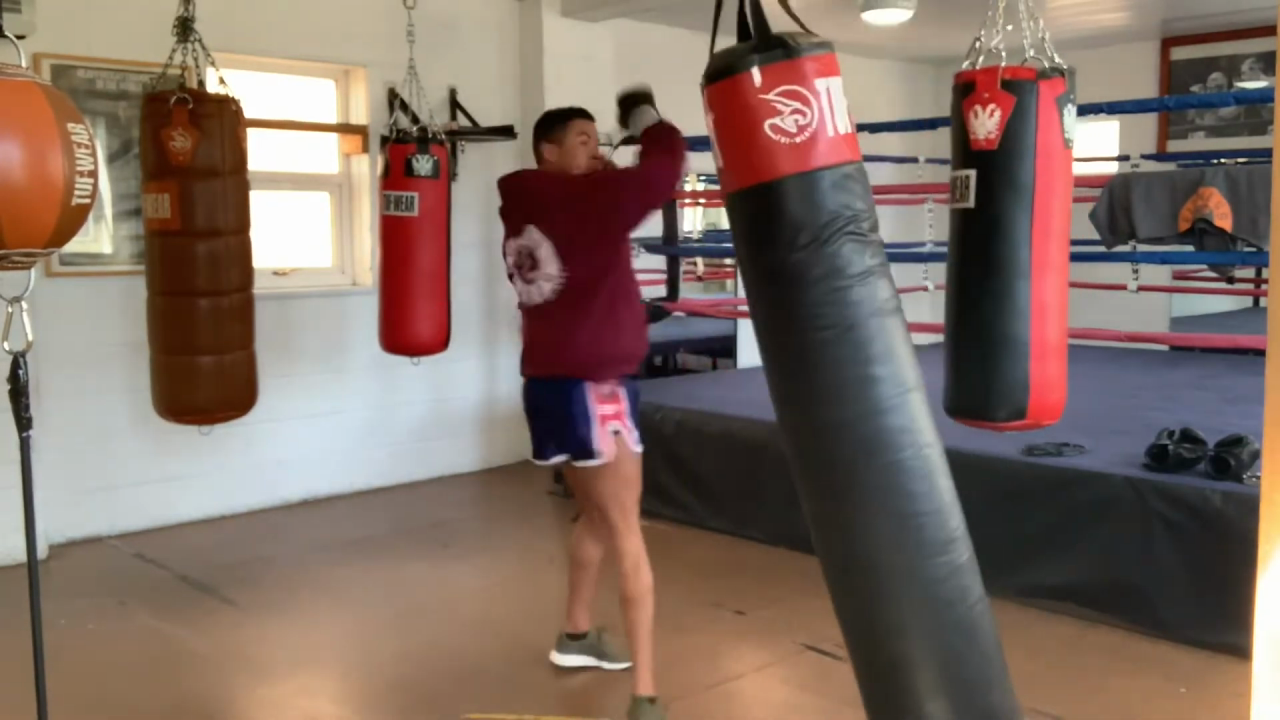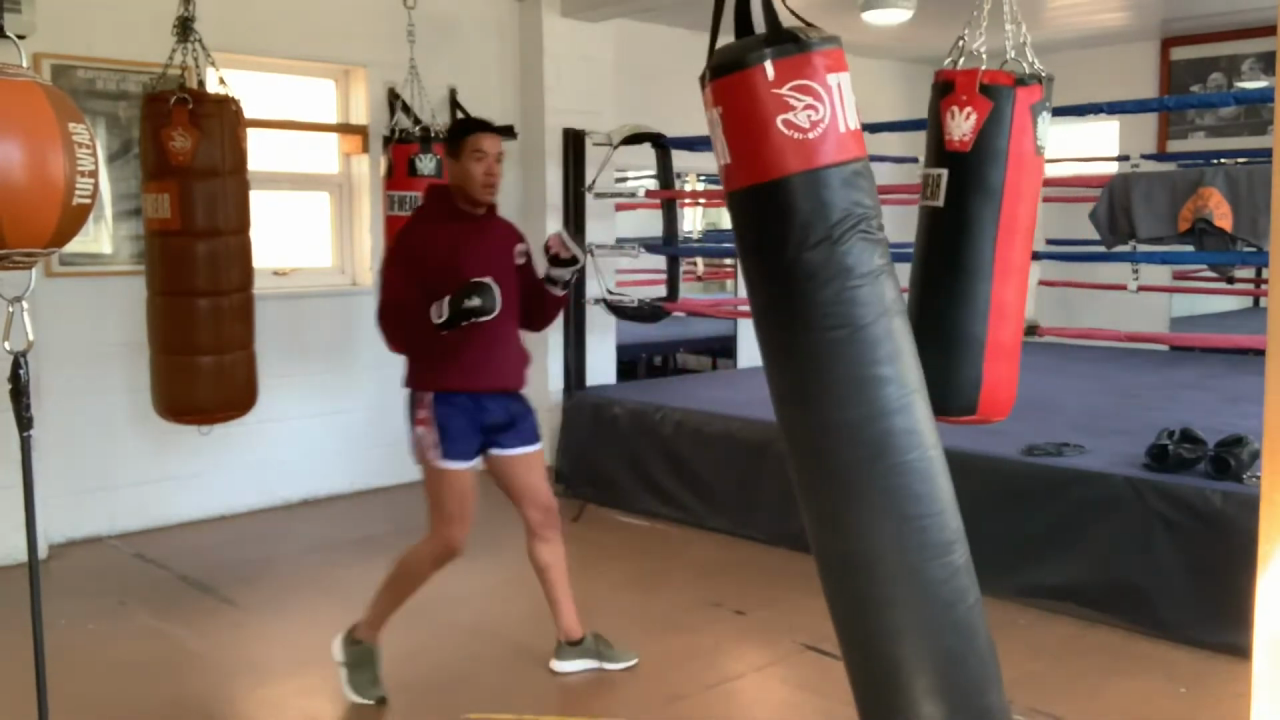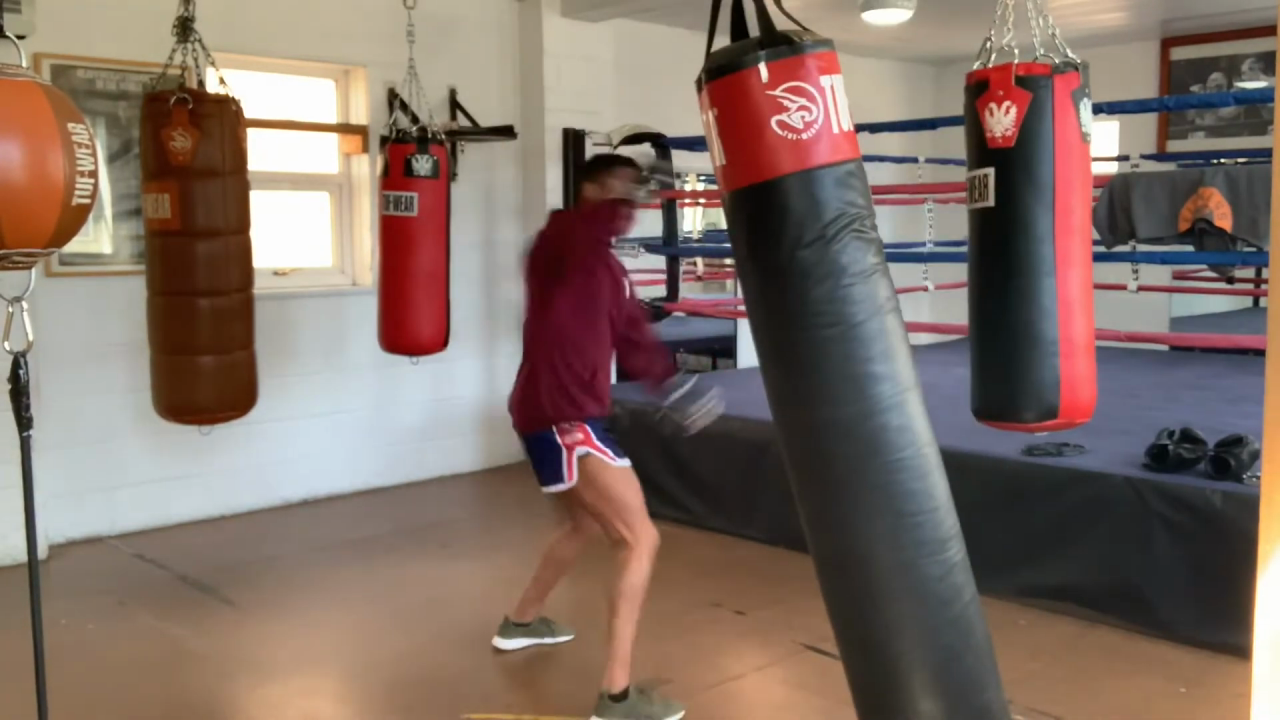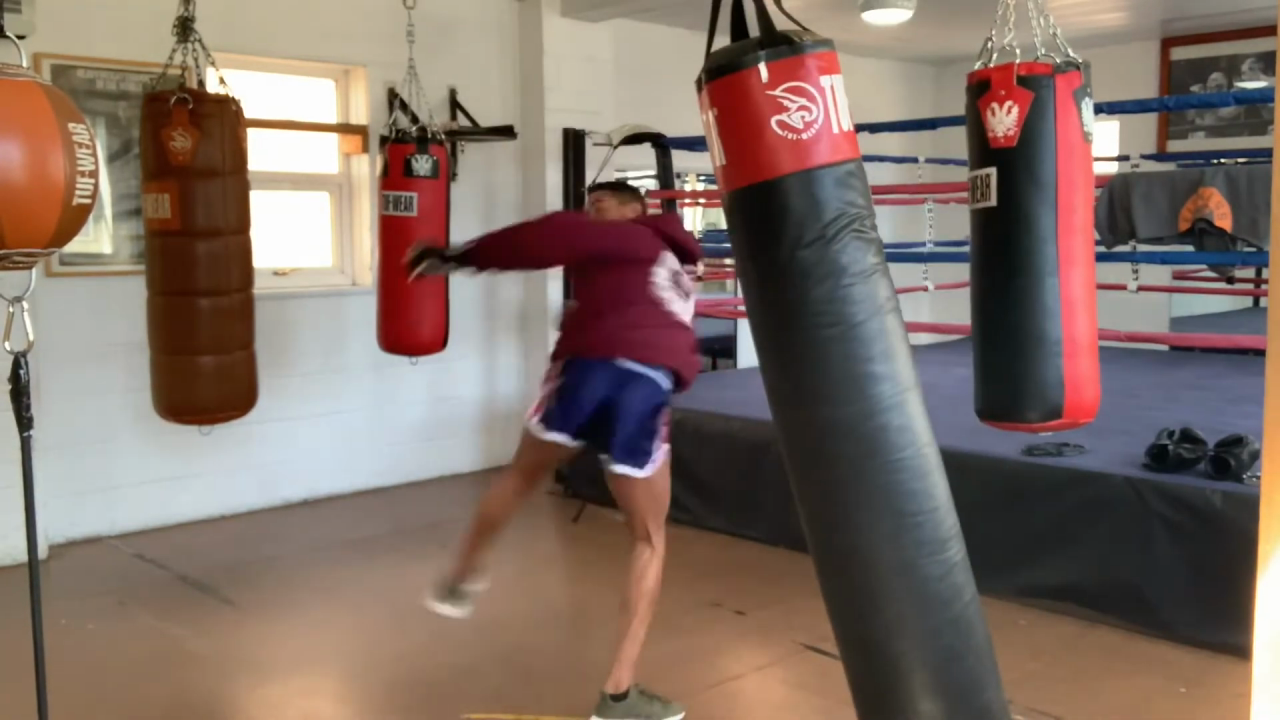
dt=0.4s
person 1, frame 1
left shoulder: (523, 223)
right shoulder: (572, 203)
right elbow: (668, 162)
left wrist: (625, 187)
right wrist: (644, 117)
left hip: (552, 385)
right hip: (590, 386)
left knee: (601, 513)
right knee: (625, 533)
left ankle: (575, 634)
person 1, frame 2
left shoulder: (506, 236)
right shoulder: (422, 236)
left elbow: (534, 317)
right elbow: (397, 324)
left wrist: (559, 277)
right wrist: (450, 309)
left hip: (499, 396)
right hip: (447, 399)
left knee: (543, 514)
right knee: (449, 539)
left ankle: (573, 638)
right ankle: (363, 637)
person 1, frame 3
left shoulder: (610, 270)
right shoulder: (559, 246)
left elbow: (635, 339)
right elbow: (588, 224)
left wrist: (679, 388)
left hip: (546, 419)
right hip: (562, 423)
left knee: (586, 524)
right knee: (640, 540)
left ankle: (521, 620)
person 1, frame 4
left shoulder: (634, 238)
right shoulder: (680, 277)
left elbow: (559, 232)
left wrist: (459, 255)
left hip: (584, 372)
right hip: (651, 386)
left knee: (517, 479)
right knee: (648, 544)
left ankle: (460, 580)
